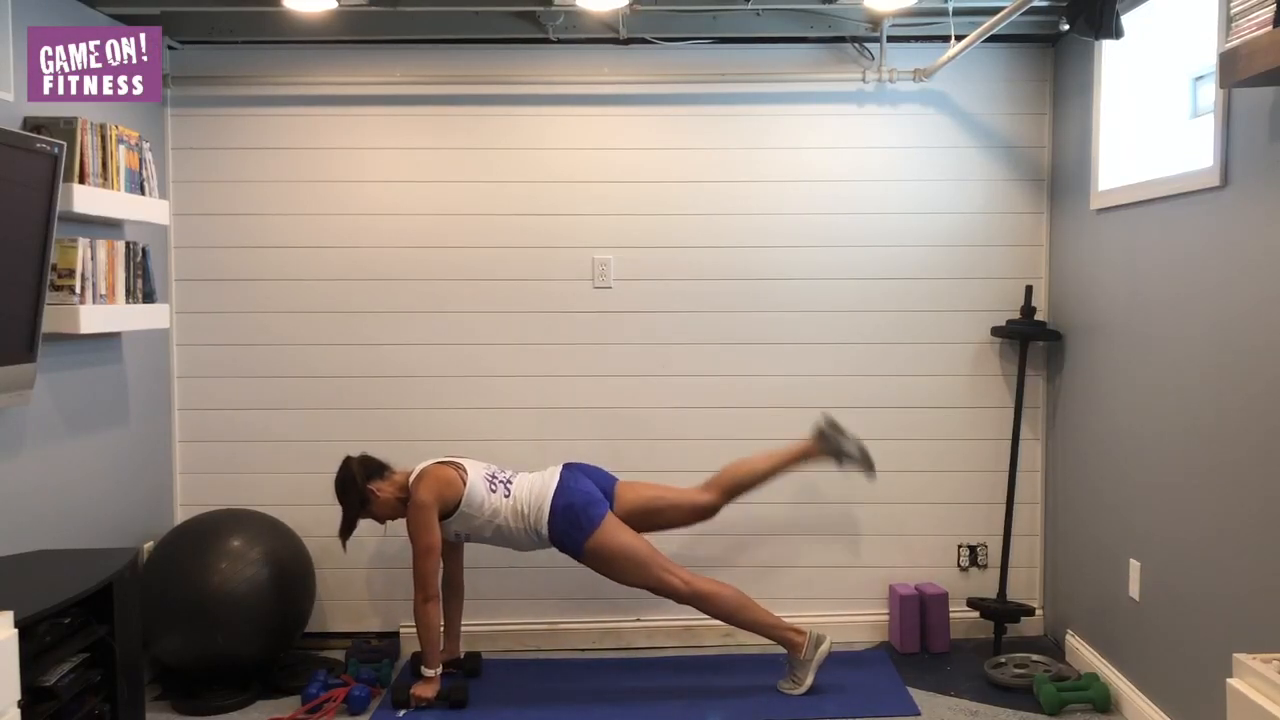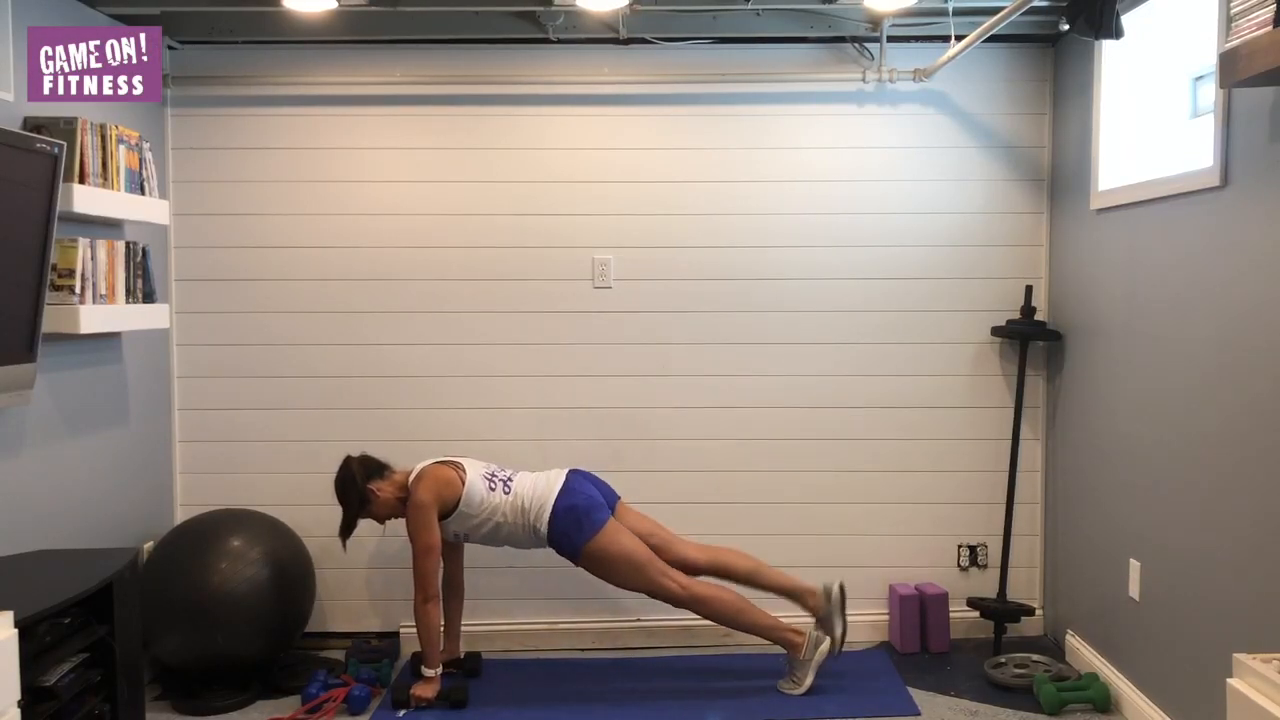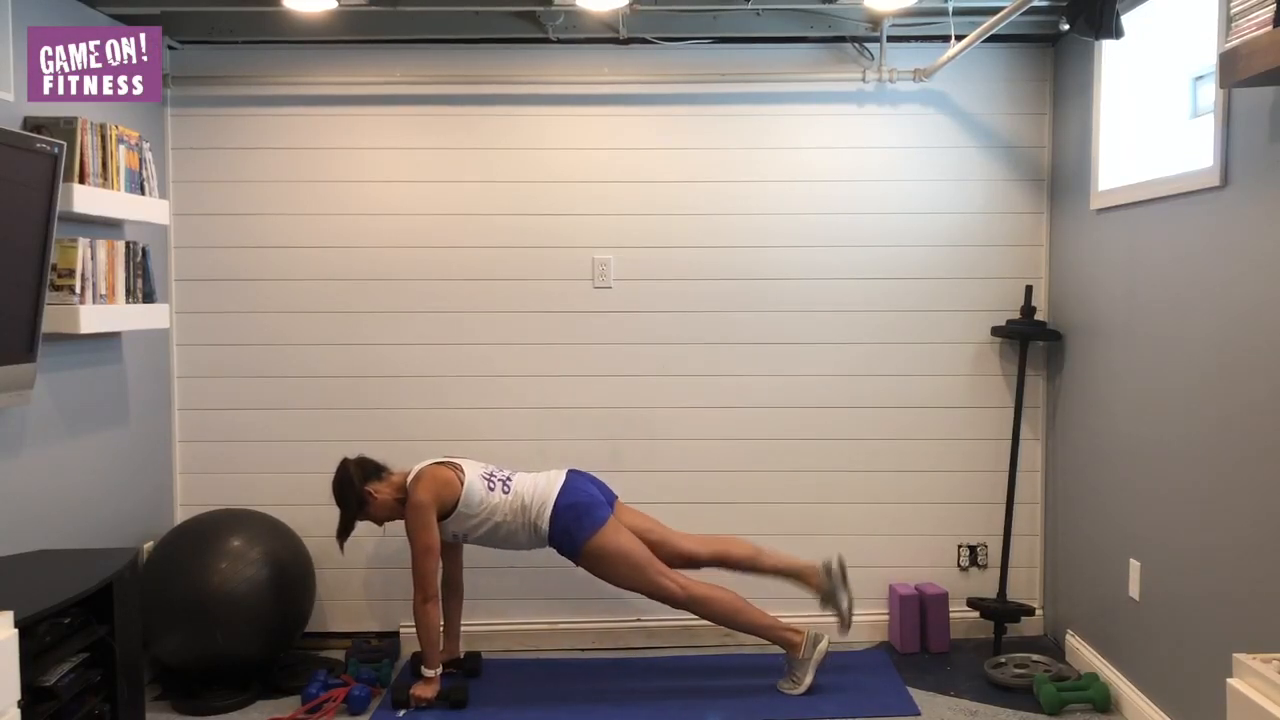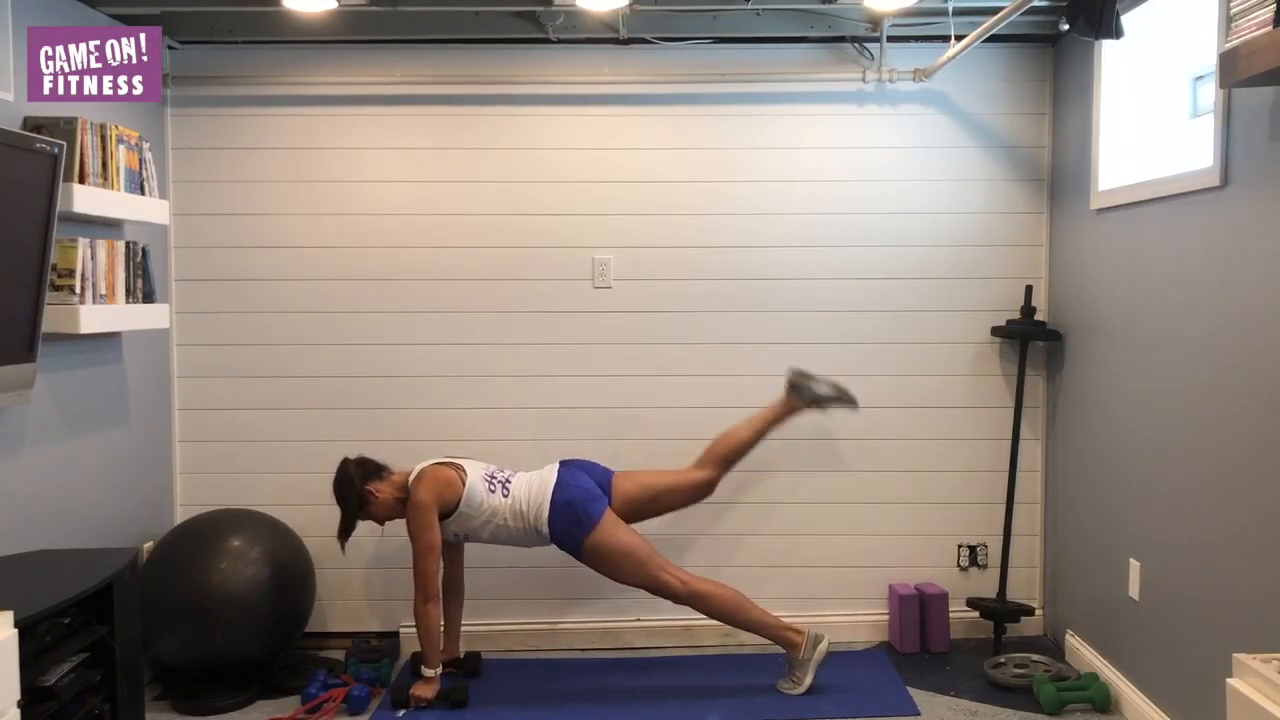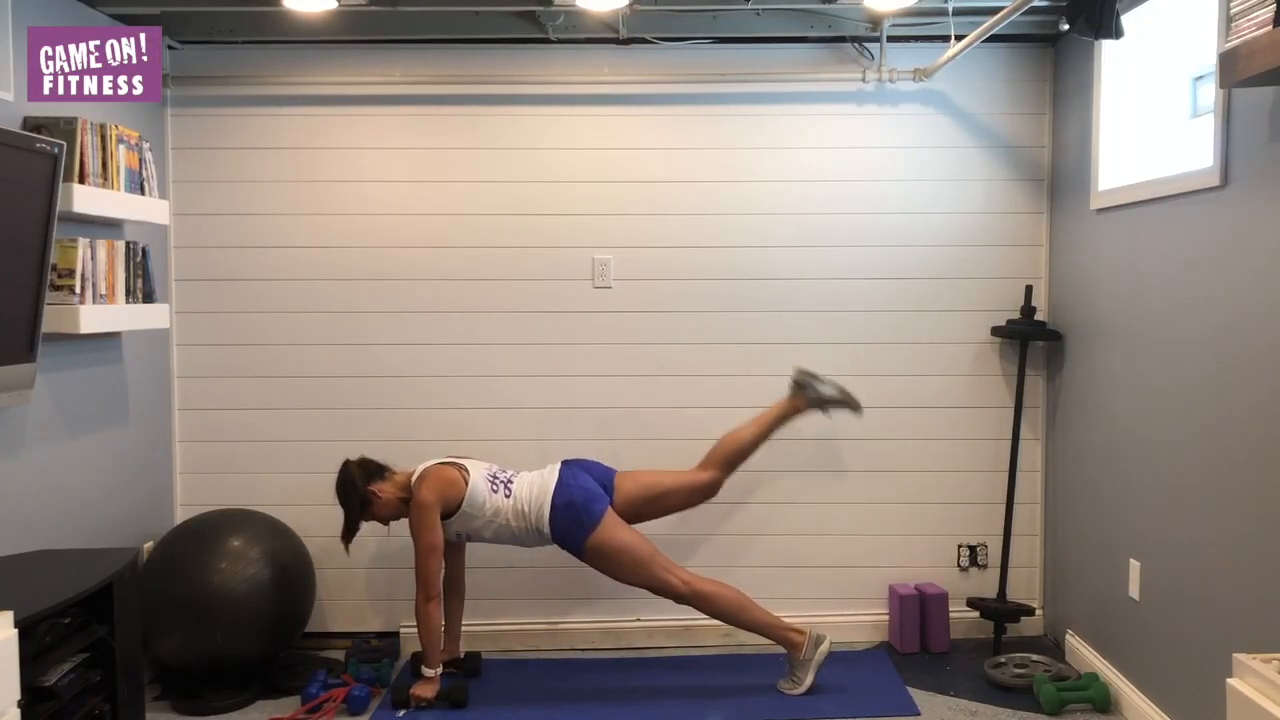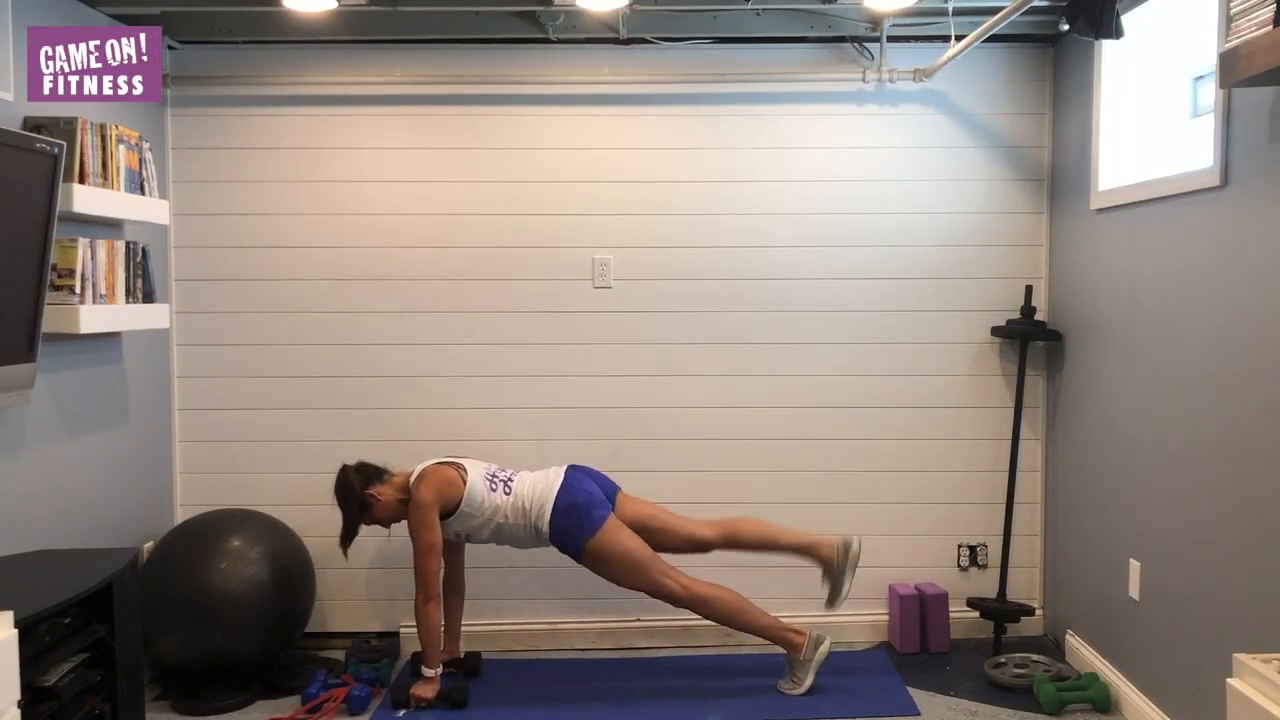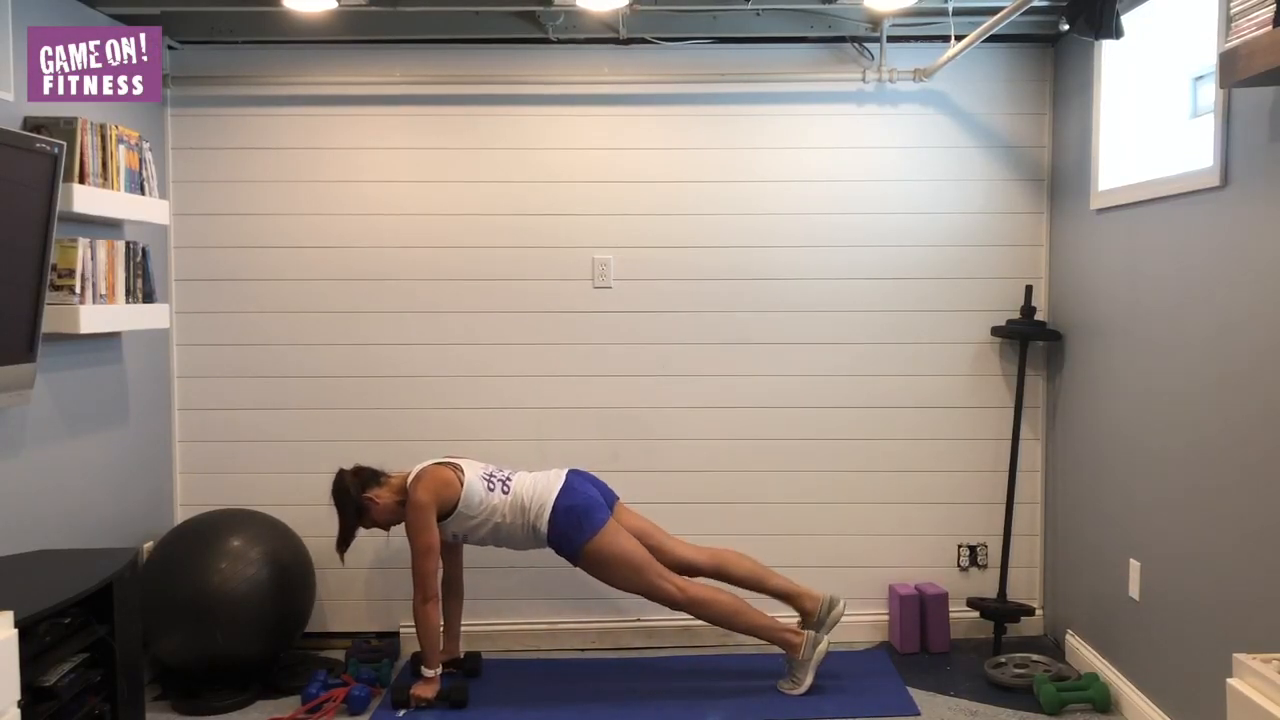
dt=0.3s
person 1, frame 1
left shoulder: (421, 496)
right shoulder: (441, 483)
left elbow: (428, 594)
right elbow: (453, 579)
left wrist: (431, 673)
right wrist: (452, 648)
left hip: (565, 509)
right hip: (572, 484)
left knee: (677, 583)
right knee: (707, 497)
left ankle: (799, 643)
right ankle: (818, 444)
person 1, frame 2
left shoulder: (420, 496)
right shoulder: (437, 482)
left elbow: (427, 595)
right elbow: (452, 578)
left wrist: (430, 673)
right wrist: (451, 649)
left hip: (564, 512)
right hip: (572, 490)
left knee: (674, 585)
right knee: (693, 558)
left ankle: (798, 640)
right ankle: (813, 599)
person 1, frame 3
left shoulder: (419, 497)
right shoulder: (434, 485)
left elbow: (427, 596)
right elbow: (451, 580)
left wrist: (430, 674)
right wrist: (451, 649)
left hip: (564, 513)
right hip: (569, 491)
left knee: (672, 586)
right knee: (697, 552)
left ankle: (796, 639)
right ankle: (816, 575)
person 1, frame 4
left shoulder: (421, 498)
right shoulder: (437, 482)
left elbow: (428, 596)
right elbow: (451, 581)
left wrist: (431, 674)
right wrist: (452, 650)
left hip: (565, 508)
right hip: (571, 480)
left knee: (674, 584)
right knee: (703, 475)
left ankle: (796, 640)
right ankle: (793, 397)
person 1, frame 5
left shoulder: (422, 495)
right shoulder: (440, 484)
left elbow: (431, 591)
right elbow: (454, 579)
left wrist: (431, 673)
right wrist: (452, 647)
left hip: (569, 505)
right hip: (573, 481)
left knee: (676, 584)
right knee: (705, 478)
left ankle: (798, 642)
right ankle: (800, 397)
person 1, frame 6
left shoulder: (422, 496)
right shoulder: (438, 484)
left elbow: (429, 595)
right elbow: (453, 579)
left wrist: (430, 673)
right wrist: (452, 650)
left hip: (566, 510)
right hip: (571, 487)
left knee: (674, 586)
right knee: (707, 535)
left ankle: (798, 641)
right ankle: (825, 549)
person 1, frame 7
left shoulder: (419, 497)
right shoulder: (435, 485)
left elbow: (426, 595)
right elbow: (451, 579)
left wrist: (430, 673)
right wrist: (451, 649)
left hip: (564, 511)
right hip: (570, 492)
left knee: (672, 588)
right knee: (693, 561)
left ankle: (796, 640)
right ankle: (808, 600)
